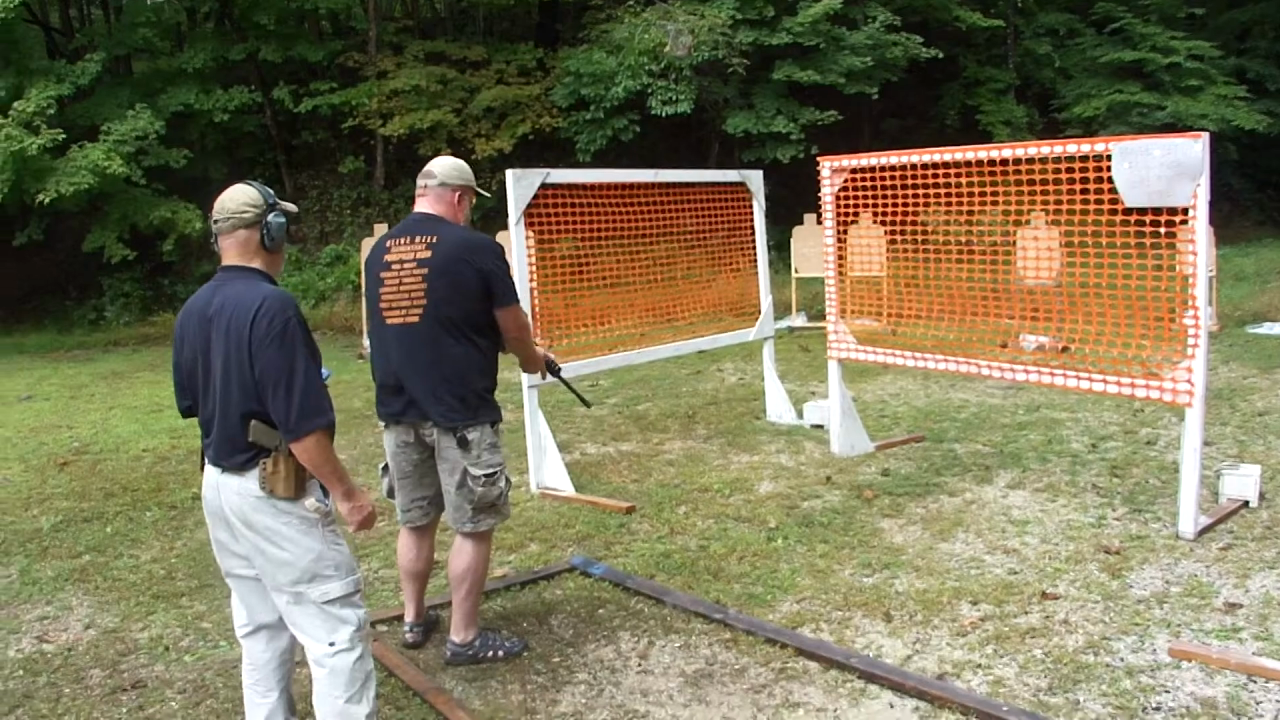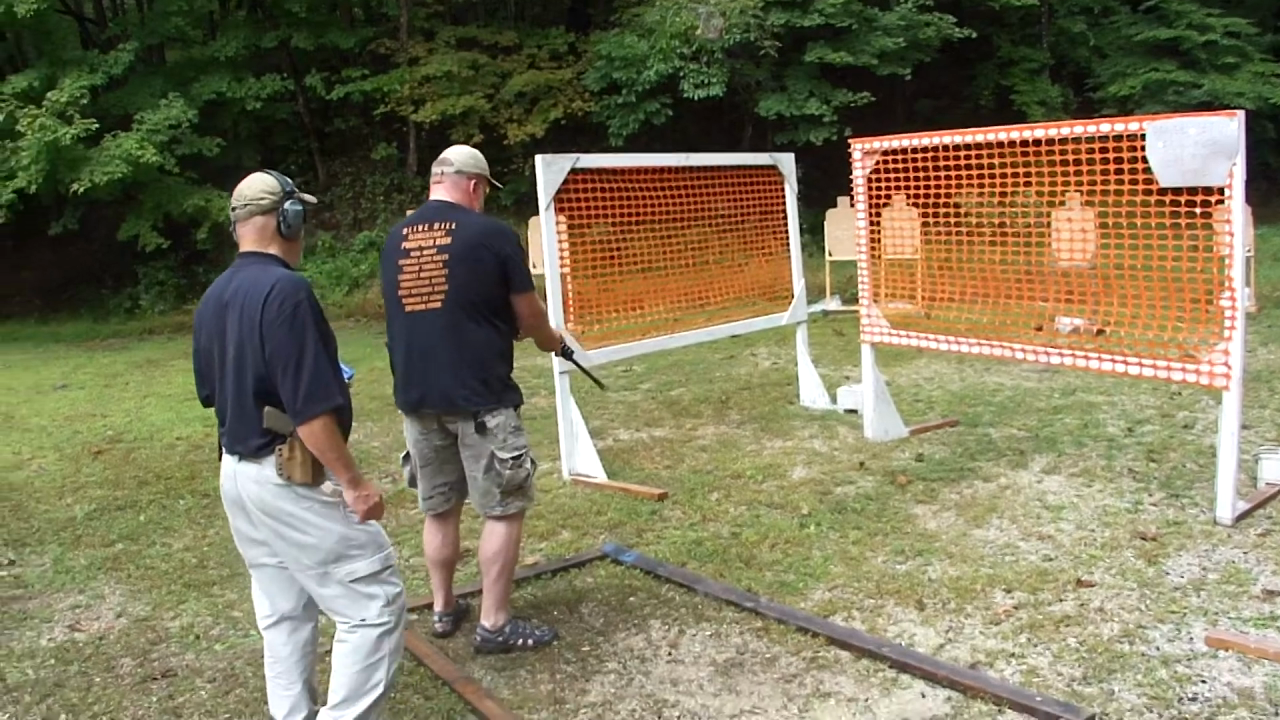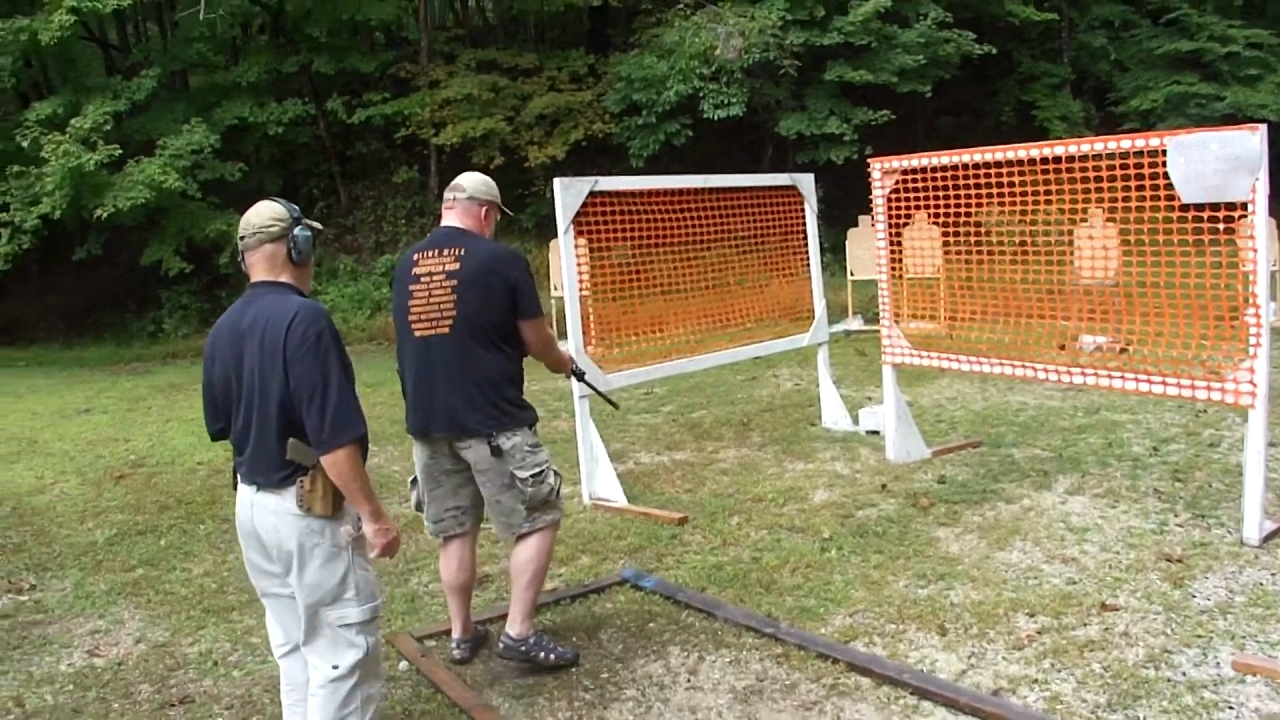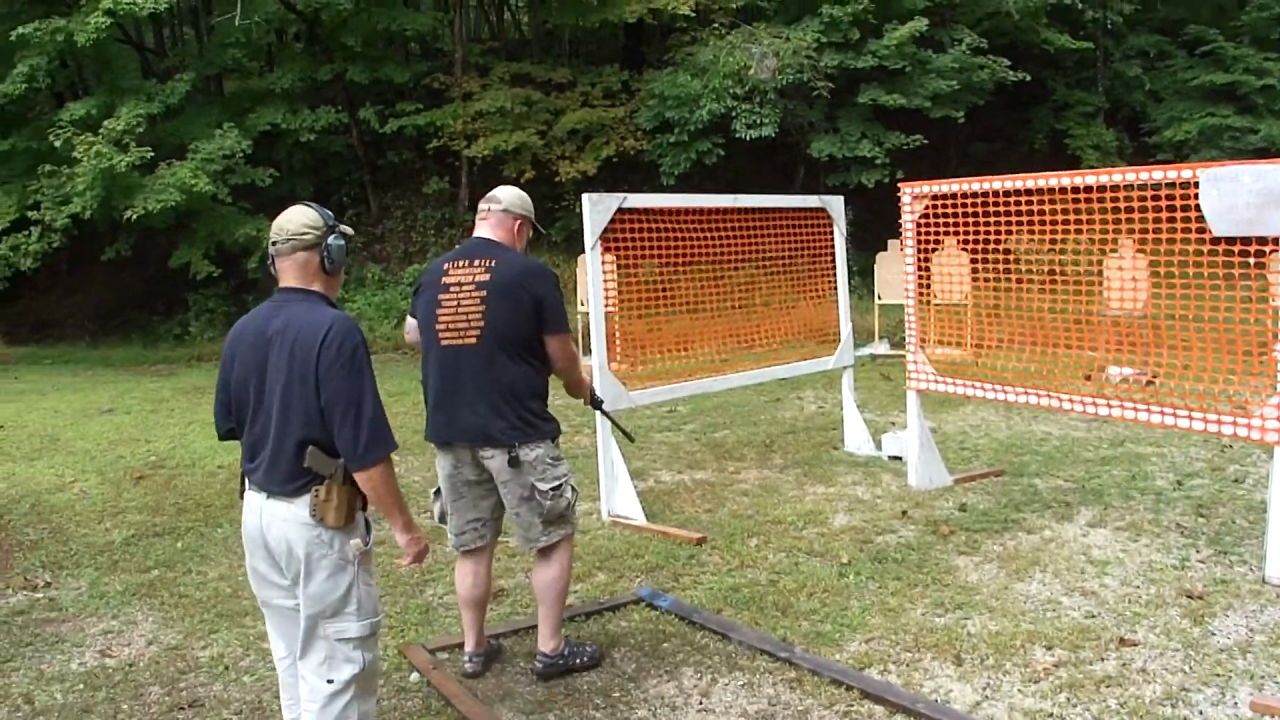
dt=0.2s
person 1, frame 1
left shoulder: (191, 312)
right shoulder: (271, 306)
right elbow: (303, 423)
right wrist: (346, 492)
left hip: (219, 485)
right hip: (277, 491)
left knee: (259, 625)
right knee: (333, 624)
person 1, frame 2
left shoulder: (212, 298)
right shoulder: (285, 289)
right elbow: (310, 408)
right wrist: (353, 482)
left hip: (238, 473)
right hip: (293, 478)
left knee: (281, 615)
right knee: (373, 600)
person 1, frame 3
left shoulder: (222, 329)
right shoulder: (304, 318)
left elbow: (219, 426)
right elbow: (333, 437)
right wrist: (372, 513)
left hip: (252, 503)
right hip: (309, 508)
left knee: (295, 642)
right knee: (346, 651)
person 1, frame 4
left shoulder: (242, 331)
right shoulder: (334, 330)
left elbow: (228, 425)
right elbow: (365, 450)
right wrist: (403, 525)
left hip: (257, 510)
right hip: (320, 519)
left knee: (294, 655)
right knee: (339, 663)
person 2, frame 1
left shoulder: (380, 250)
right shoulder: (477, 248)
right elbow: (514, 330)
right wrist: (532, 358)
left hip: (398, 411)
right hip: (462, 412)
left knee: (415, 521)
right knee: (473, 526)
left ankle: (413, 620)
right ankle: (464, 637)
person 2, frame 2
left shoulder: (394, 239)
right shoulder: (493, 233)
right elbow: (528, 313)
right wrist: (548, 339)
left hip: (418, 397)
right hip: (483, 398)
left knee: (438, 508)
right knee: (503, 511)
left ankle: (443, 609)
right ankle: (494, 624)
person 2, frame 3
left shoulder: (405, 265)
right shoulder: (502, 260)
right elbow: (535, 338)
right wrist: (559, 362)
left hip: (429, 422)
right hip: (495, 422)
left knee: (454, 532)
right knee: (537, 521)
left ankle: (462, 634)
right ankle: (519, 632)
person 2, frame 4
left shoulder: (434, 274)
right shoulder: (532, 274)
left elbow: (414, 337)
right elbow: (561, 356)
right wrist: (578, 386)
left hip: (452, 433)
right hip: (518, 435)
left knee: (471, 546)
right knee: (554, 539)
left ankle: (475, 648)
right ankle: (551, 648)
